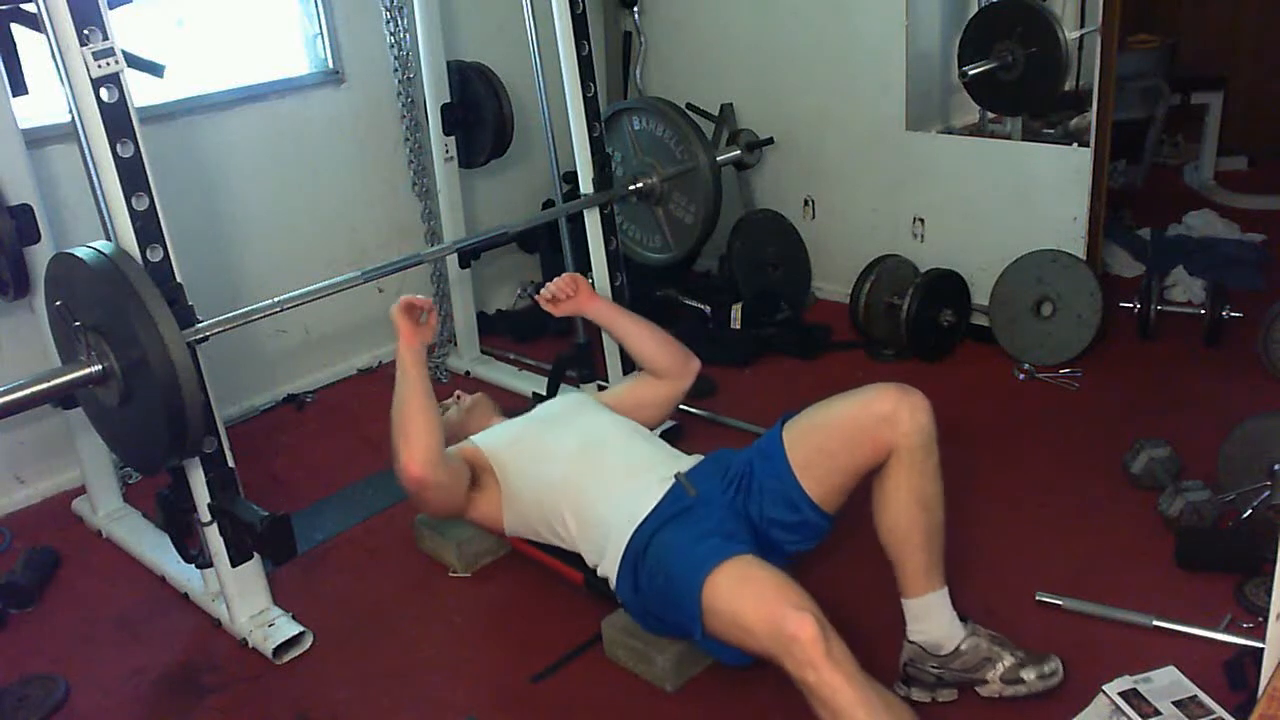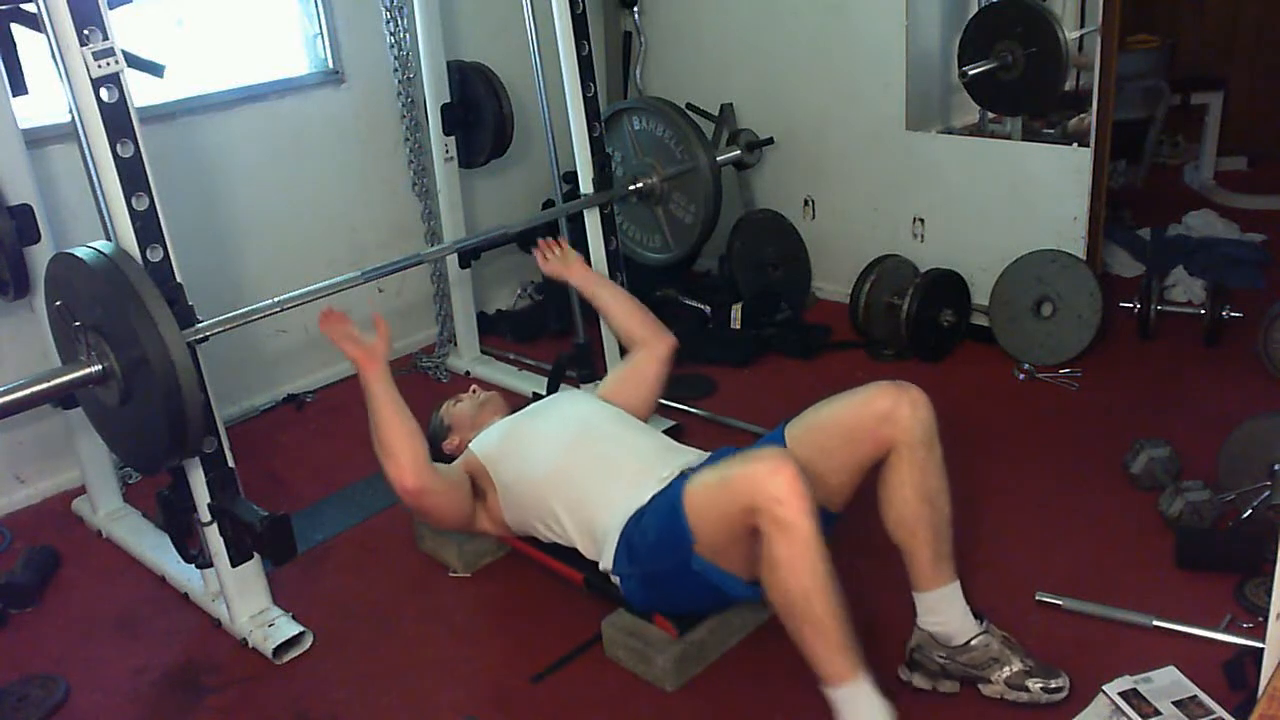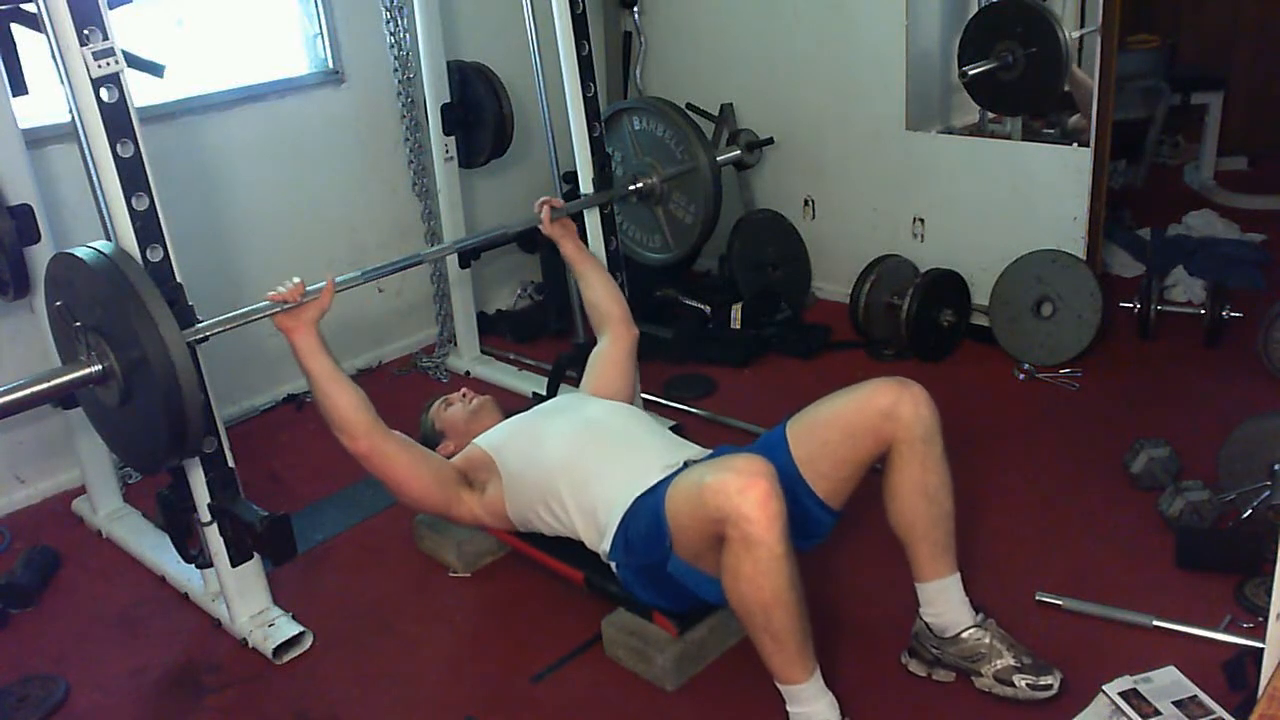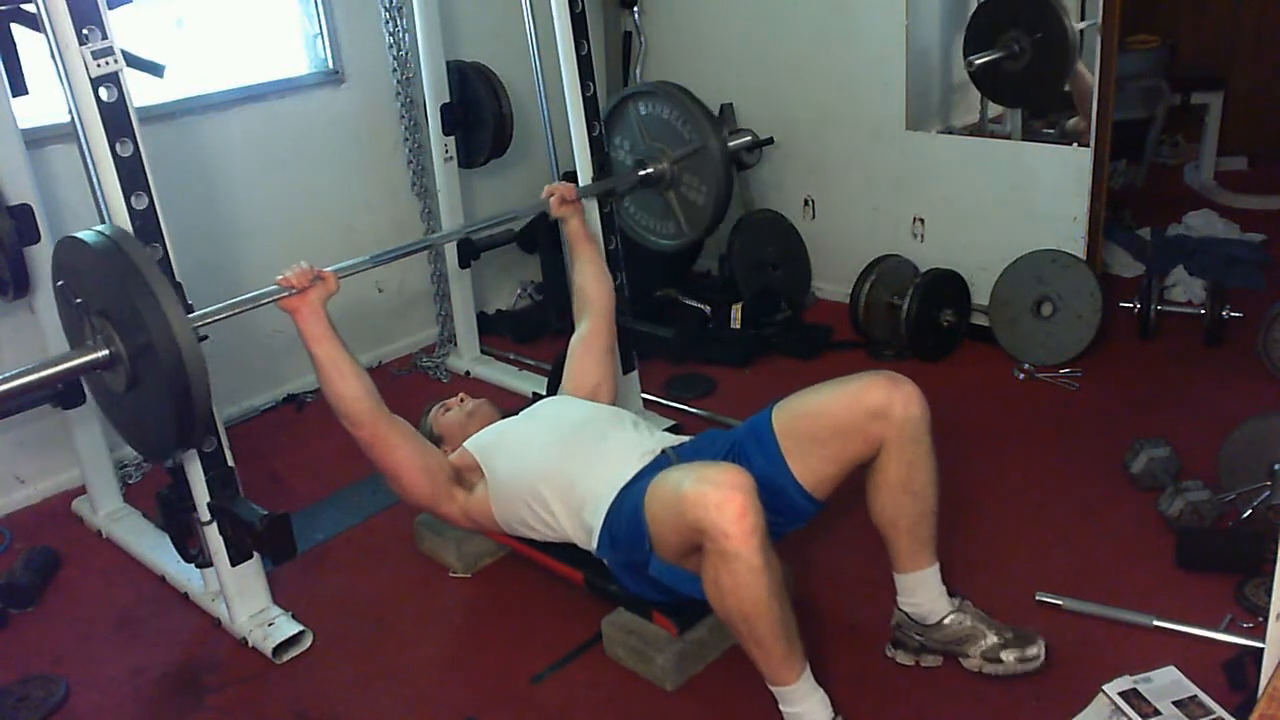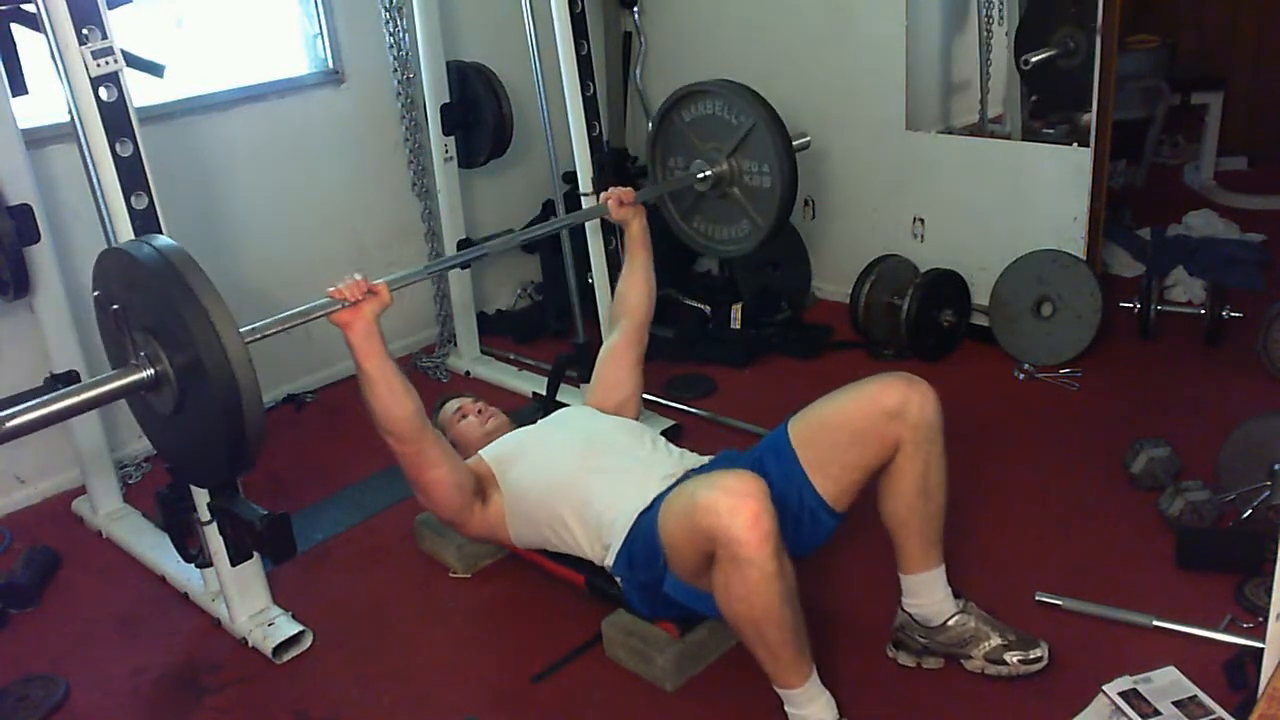
dt=1s
person 1, frame 1
left shoulder: (574, 407)
right shoulder: (472, 466)
left elbow: (679, 371)
right elbow: (418, 469)
left wrist: (593, 308)
right wrist: (410, 350)
left hip: (721, 482)
right hip: (657, 541)
left knee: (898, 410)
right knee: (802, 634)
left ankle: (936, 645)
person 1, frame 2
left shoulder: (576, 405)
right shoulder: (473, 474)
left elbow: (658, 346)
right elbow: (413, 480)
left wrist: (580, 276)
right wrist: (374, 371)
left hip: (710, 476)
right hip: (652, 539)
left knee: (899, 407)
right knee: (778, 480)
left ankle: (945, 634)
person 1, frame 3
left shoulder: (576, 406)
right shoulder: (470, 481)
left elbow: (619, 330)
right elbow: (367, 437)
left wrist: (569, 242)
right wrist: (305, 336)
left hip: (717, 477)
right hip: (653, 531)
left knee: (902, 404)
right knee: (749, 488)
left ankle: (946, 627)
person 1, frame 4
left shoulder: (569, 406)
right shoulder: (463, 479)
left elbow: (597, 319)
right elbow: (371, 423)
left wrist: (574, 223)
right wrist: (312, 315)
left hip: (704, 455)
right hip: (636, 516)
left knee: (893, 401)
right knee: (727, 502)
left ankle: (926, 614)
person 1, frame 5
left shoulder: (586, 413)
right shoulder: (477, 489)
left elbow: (628, 332)
right elbow: (406, 437)
left wrist: (636, 228)
right wrist: (362, 330)
left hip: (718, 479)
right hip: (652, 540)
left knee: (904, 401)
right knee: (738, 507)
left ankle: (929, 618)
